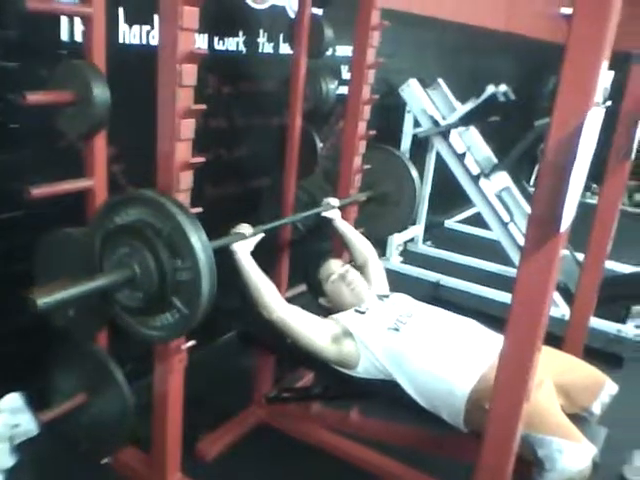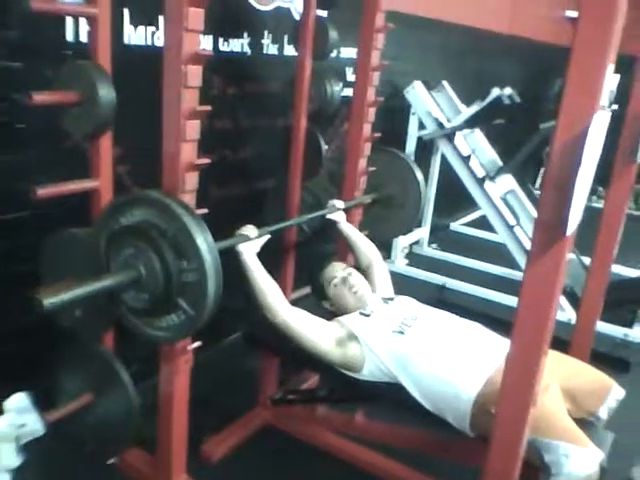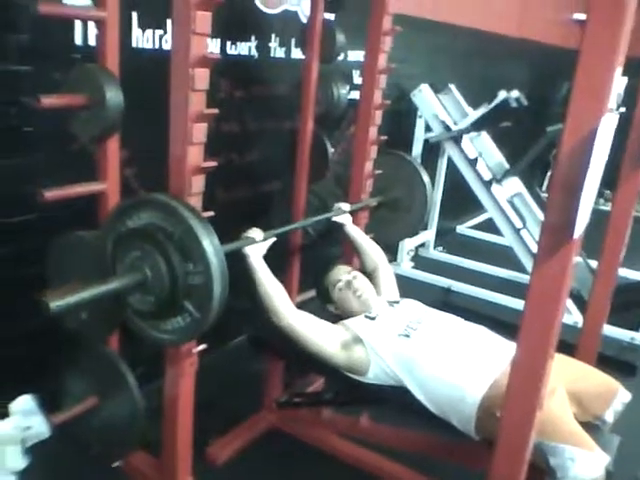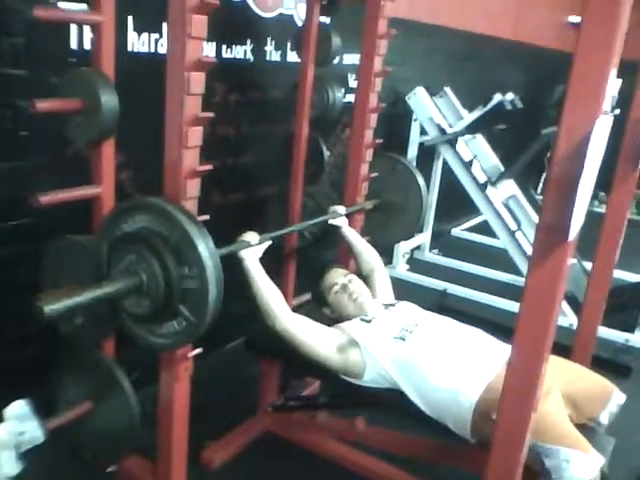
dt=0.1s
person 1, frame 1
left shoulder: (383, 298)
right shoulder: (339, 333)
left elbow: (369, 258)
right elbow: (278, 311)
left wrist: (339, 223)
right wrist: (242, 254)
left hip: (505, 351)
right hip: (478, 385)
left knee: (610, 398)
person 1, frame 2
left shoulder: (387, 301)
right shoulder: (344, 336)
left elbow: (373, 260)
right elbow: (282, 314)
left wrist: (344, 225)
right wrist: (248, 256)
left hip: (512, 354)
right hip: (485, 389)
left knee: (616, 402)
person 1, frame 3
left shoulder: (393, 303)
right shoulder: (350, 340)
left elbow: (380, 263)
right elbow: (286, 316)
left wrist: (349, 227)
right wrist: (255, 258)
left hip: (517, 358)
right hip: (490, 391)
left knee: (622, 407)
person 1, frame 4
left shoulder: (388, 306)
right shoulder: (345, 343)
left elbow: (376, 266)
right elbow: (282, 320)
left wrist: (346, 230)
right wrist: (251, 261)
left hip: (512, 360)
right hip: (485, 394)
left knee: (617, 408)
